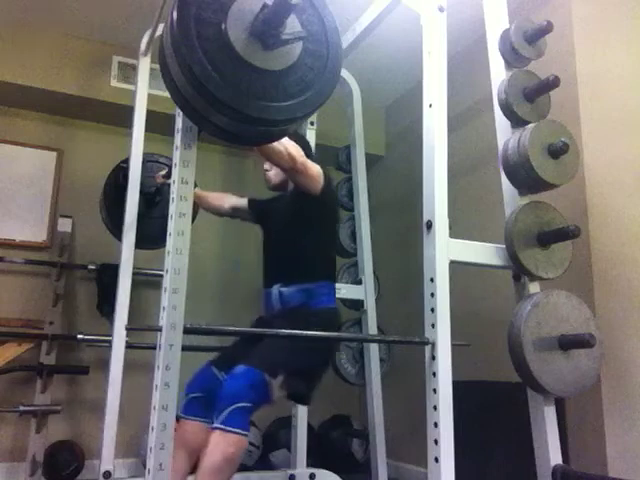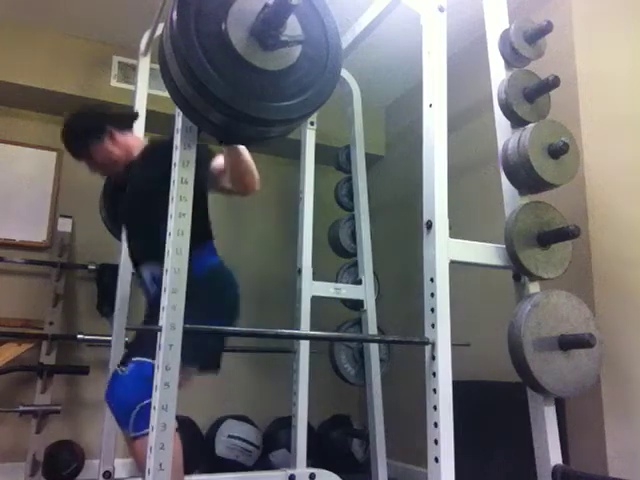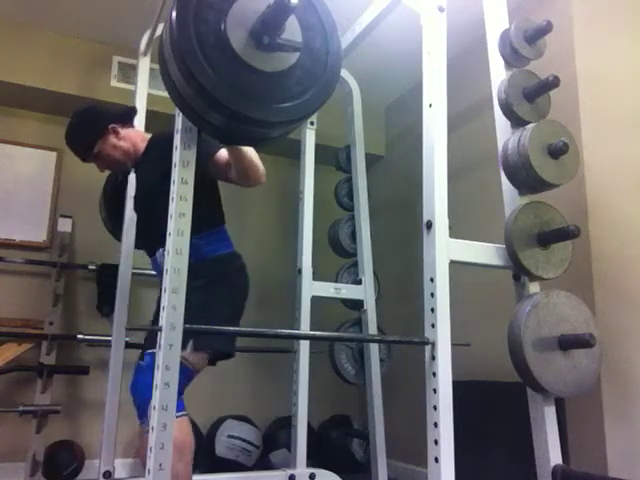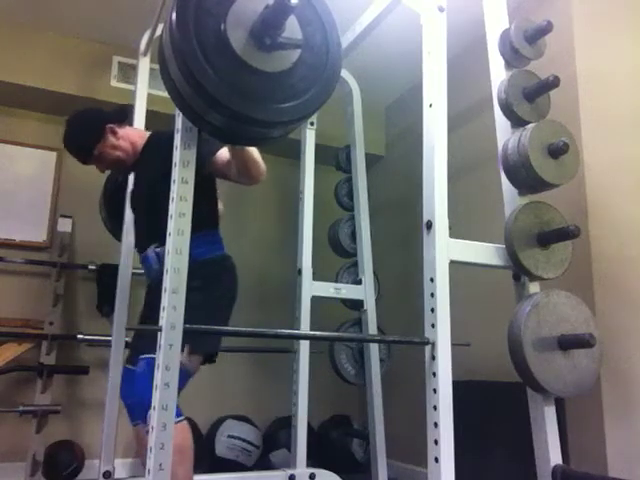
dt=0.7s
person 1, frame 1
left shoulder: (315, 193)
right shoulder: (275, 207)
left elbow: (293, 160)
right elbow: (226, 205)
left hip: (310, 321)
right hip: (276, 320)
left knee: (237, 395)
right knee: (200, 391)
person 1, frame 2
left shoulder: (170, 155)
right shoulder: (131, 177)
left elbow: (245, 182)
left hip: (203, 295)
left knee: (136, 395)
right knee: (125, 393)
person 1, frame 3
left shoulder: (177, 146)
right shoulder: (142, 172)
left elbow: (252, 175)
left hip: (212, 279)
right hip: (184, 283)
right knee: (148, 389)
person 1, frame 4
left shoulder: (177, 144)
right shoulder: (141, 168)
left elbow: (252, 173)
left hip: (202, 280)
left knee: (151, 393)
right knee: (137, 389)
